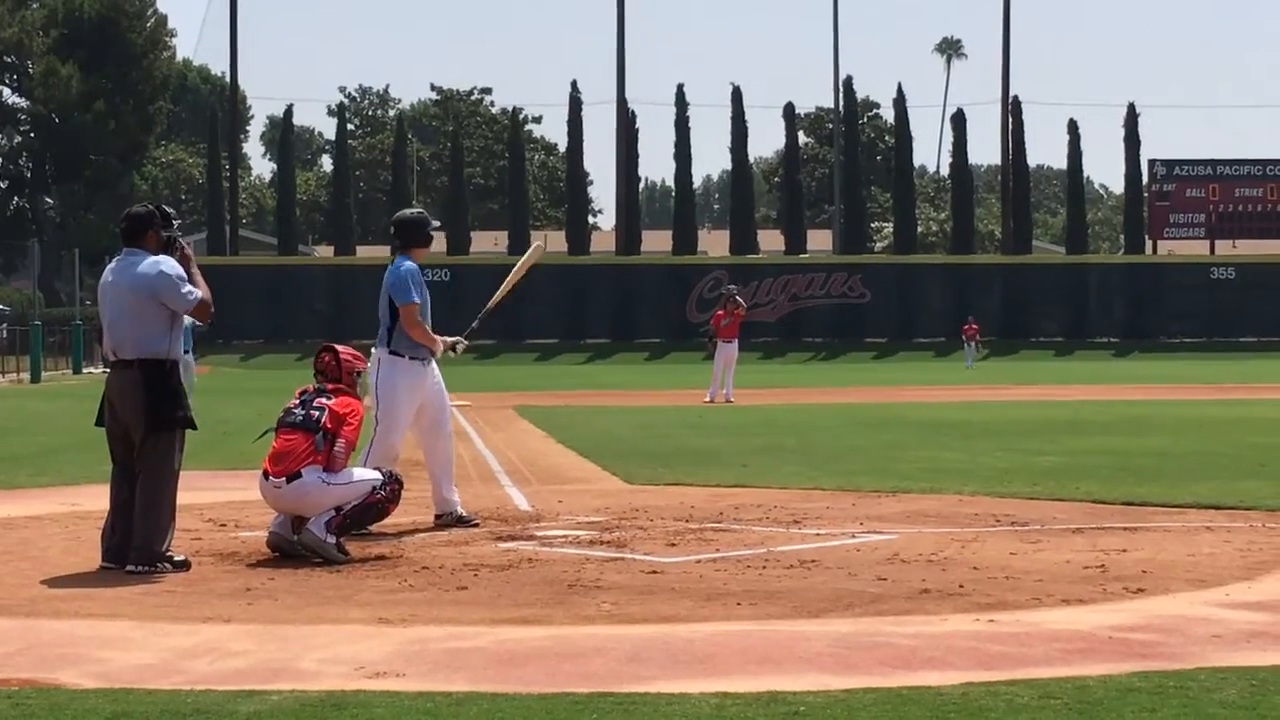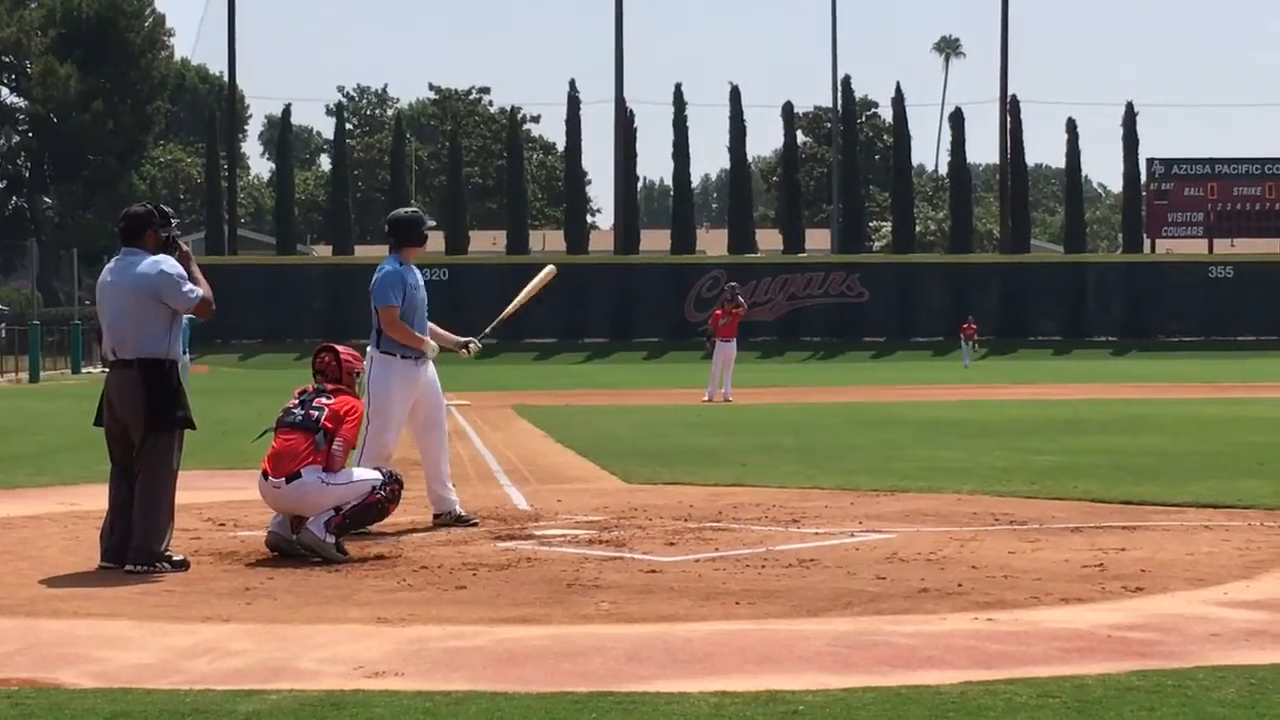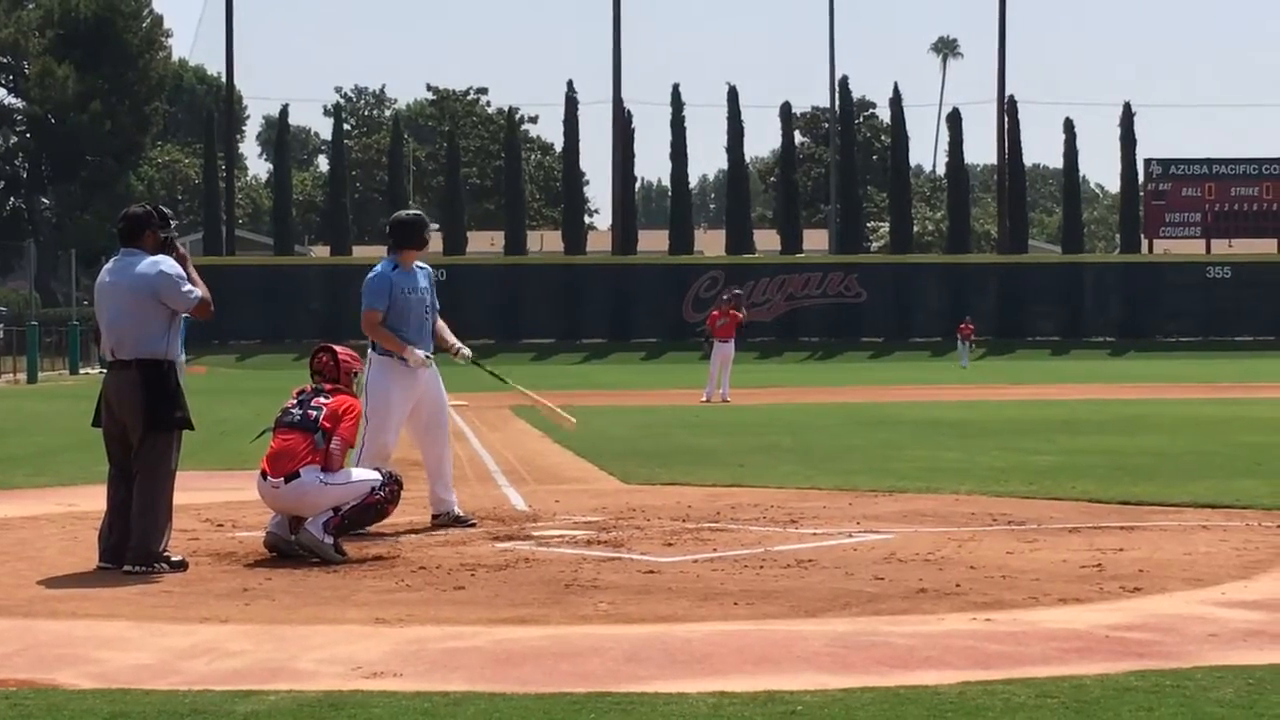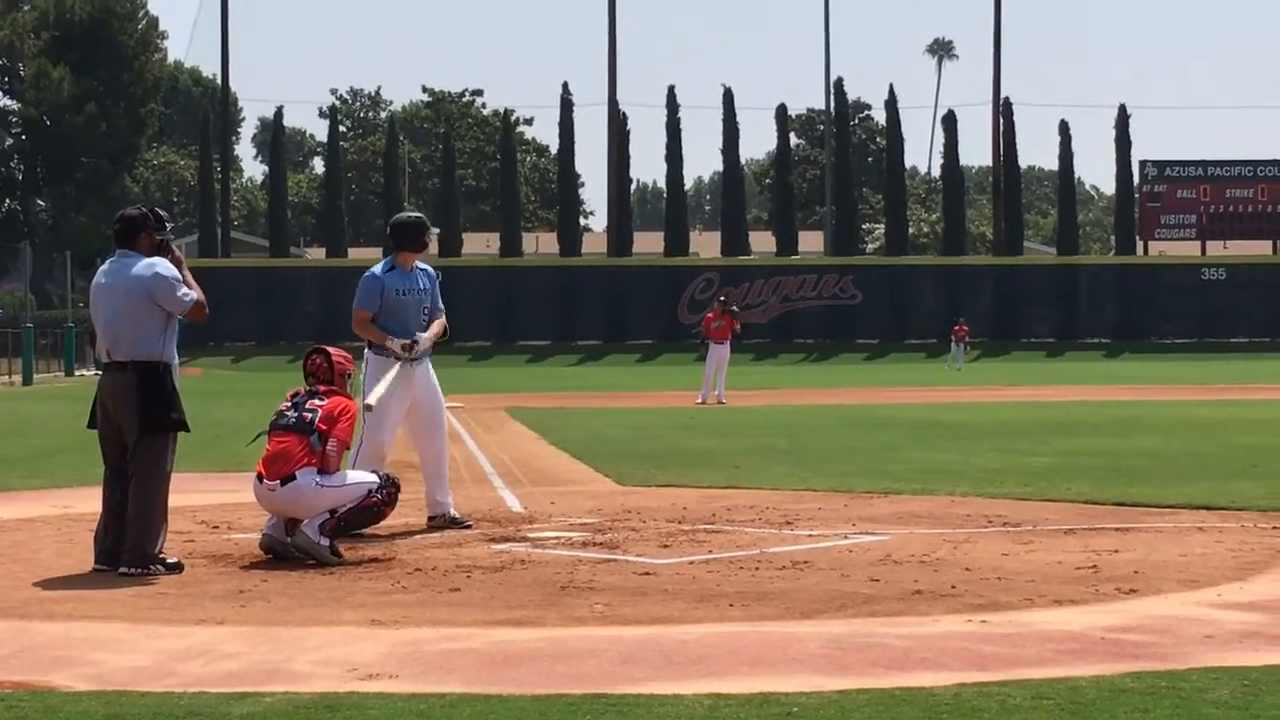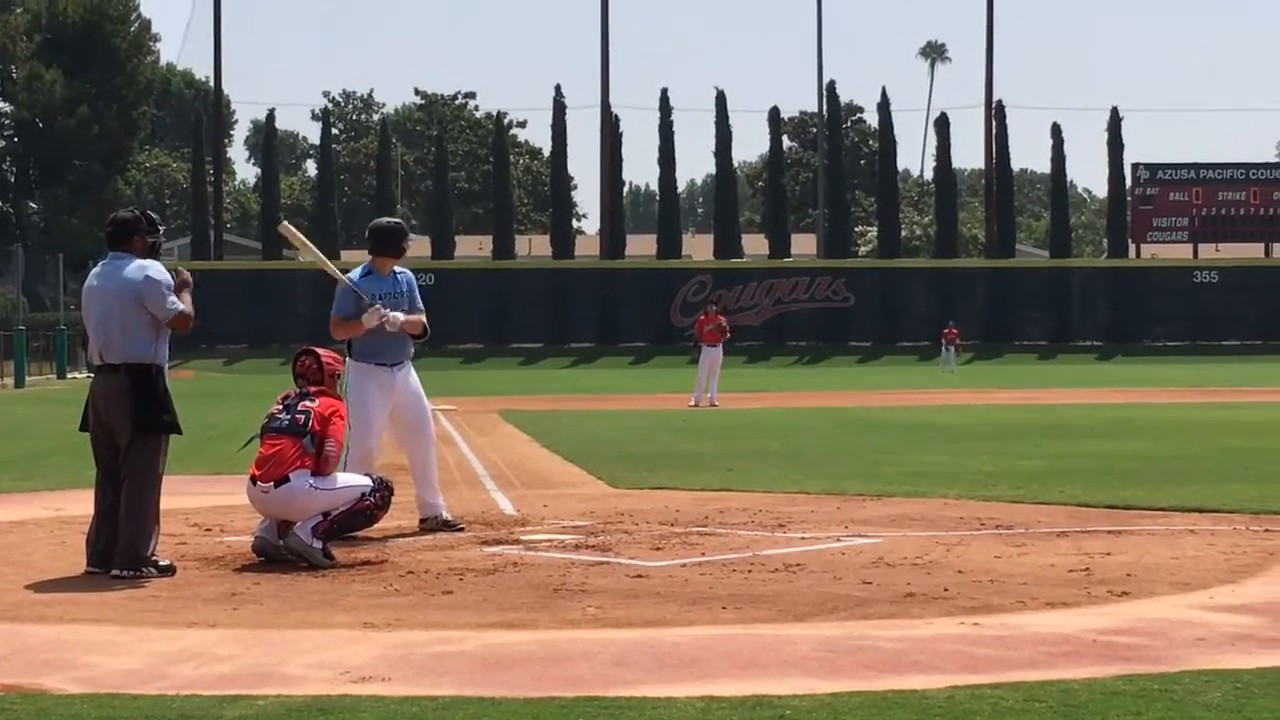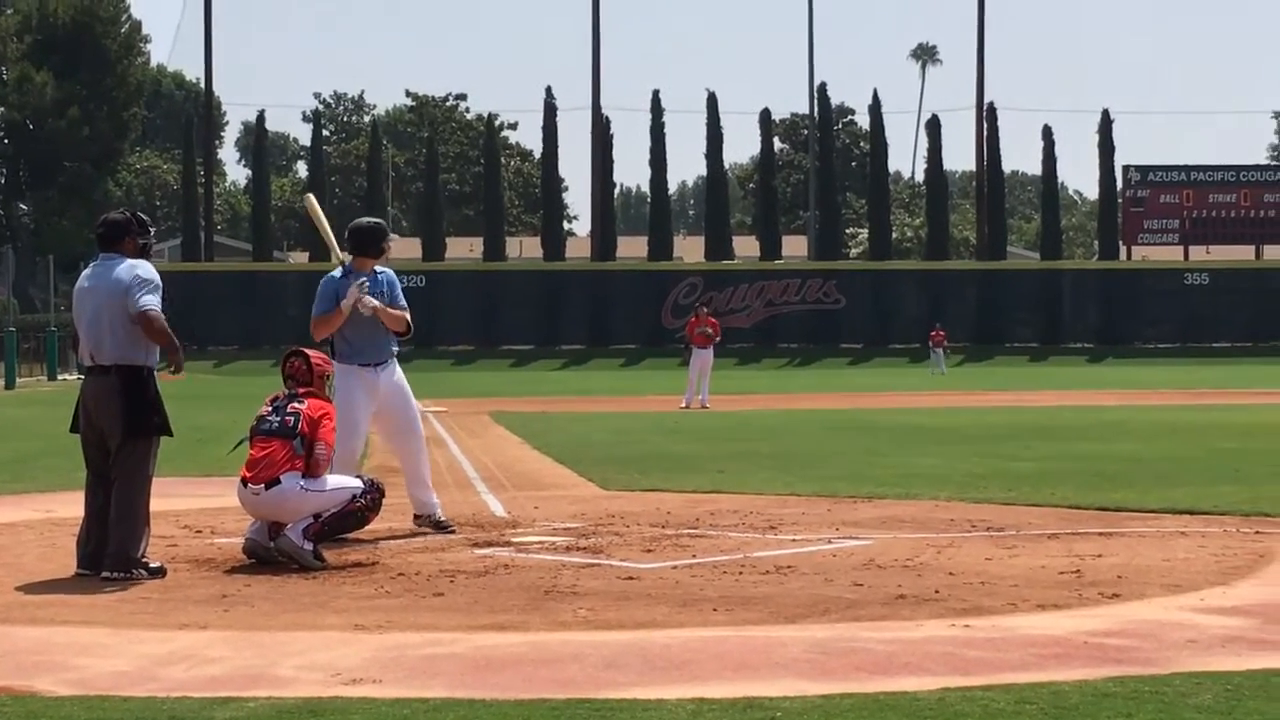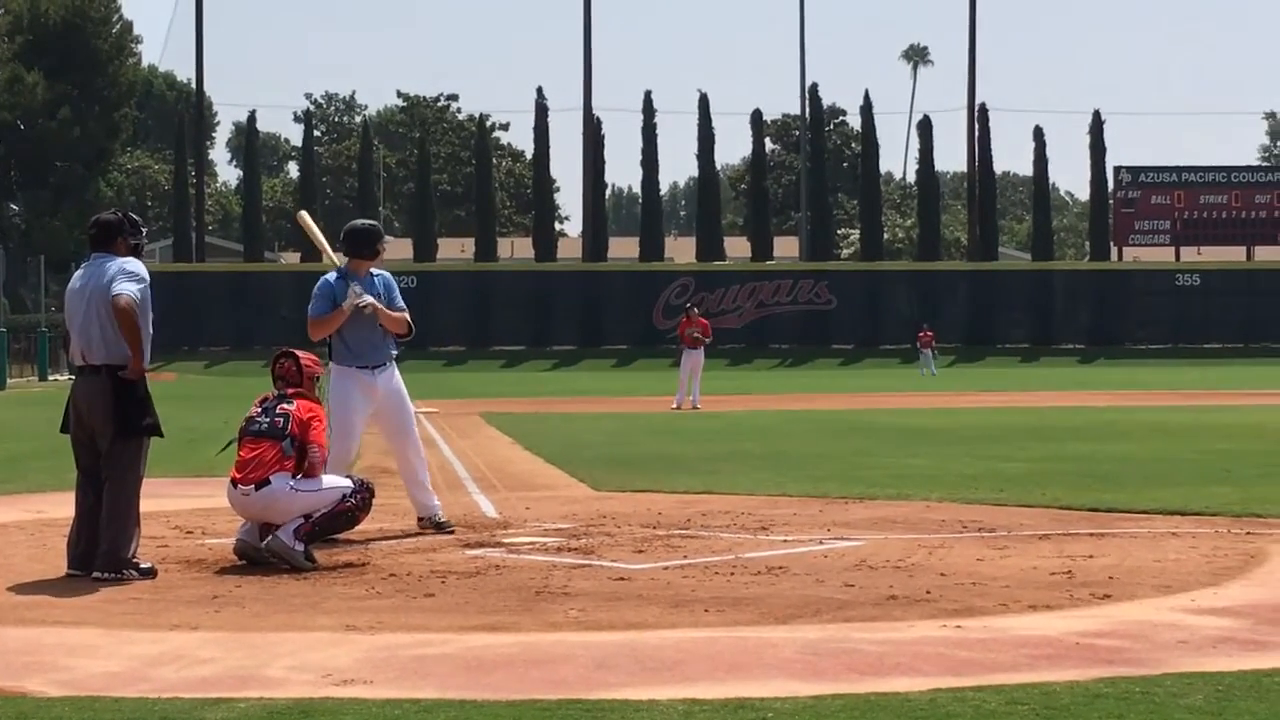
dt=0.2s
person 1, frame 1
left shoulder: (110, 272)
right shoulder: (161, 268)
left elbow: (124, 321)
right elbow: (204, 309)
right wrist: (191, 268)
left hip: (118, 378)
right hip: (154, 380)
left knee: (124, 468)
right knee: (157, 469)
left ankle: (116, 549)
right ankle: (148, 553)
person 1, frame 2
left shoulder: (108, 273)
right shoulder: (161, 268)
left elbow: (123, 319)
right elbow: (206, 306)
right wrist: (190, 265)
left hip: (117, 378)
right hip: (153, 379)
left knee: (123, 467)
right knee: (156, 469)
left ankle: (115, 549)
right ankle: (147, 553)
person 1, frame 3
left shoulder: (106, 273)
right shoulder: (160, 268)
left elbow: (113, 322)
right elbow: (204, 307)
right wrist: (187, 267)
left hip: (115, 378)
right hip: (151, 380)
left knee: (121, 469)
right knee: (154, 469)
left ankle: (113, 550)
right ankle: (145, 554)
person 1, frame 4
left shoulder: (101, 275)
right shoulder: (157, 270)
left elbow: (112, 322)
right elbow: (199, 310)
right wrist: (182, 269)
left hip: (110, 380)
right hip: (147, 382)
left knee: (116, 471)
right knee: (150, 471)
left ankle: (109, 551)
right ankle: (141, 555)
person 1, frame 5
left shoulder: (93, 277)
right shoulder: (148, 272)
left elbow: (98, 327)
right elbow: (182, 321)
right wrist: (184, 288)
left hip: (103, 382)
right hip: (139, 384)
left knee: (109, 473)
right knee: (141, 474)
left ankle: (101, 554)
right ankle: (134, 558)
person 1, frame 6
left shoulder: (84, 278)
right shoulder: (138, 271)
left elbow: (87, 329)
right elbow: (150, 321)
right wrist: (174, 347)
left hip: (93, 383)
right hip: (129, 384)
left knee: (99, 475)
right knee: (132, 475)
left ankle: (92, 556)
right ankle: (124, 560)
person 1, frame 7
left shoulder: (76, 279)
right shoulder: (128, 268)
left elbow: (75, 330)
right elbow: (123, 306)
right wrist: (138, 354)
left hip: (83, 384)
right hip: (119, 385)
left knee: (90, 475)
right knee: (122, 475)
left ankle: (82, 556)
right ankle: (115, 560)
person 2, frame 1
left shoulder: (409, 269)
right shoulder: (405, 270)
right elbow: (412, 324)
left wrist: (444, 341)
right wrist: (436, 343)
left hip: (424, 365)
right hip: (396, 367)
left knee: (440, 435)
right knee: (387, 440)
left ankle: (448, 508)
person 2, frame 2
left shoulder: (412, 271)
right shoulder: (390, 272)
right elbow: (390, 324)
left wrist: (455, 341)
right wrist: (426, 344)
left hip: (421, 366)
right hip: (390, 367)
left knee: (435, 435)
right knee: (379, 440)
left ankle: (446, 507)
person 2, frame 3
left shoulder: (425, 272)
right shoulder: (382, 276)
right elbow: (370, 326)
left wrist: (453, 344)
right wrist: (408, 352)
left hip: (424, 369)
right hip: (389, 369)
left knee: (438, 436)
right knee: (378, 441)
left ankle: (445, 508)
person 2, frame 4
left shoulder: (427, 274)
right shoulder: (377, 277)
left elbow: (439, 318)
right elbow: (359, 324)
left wrist: (428, 337)
right wrist: (391, 342)
left hip: (420, 368)
right hip: (385, 368)
left knee: (435, 438)
right knee: (375, 441)
left ankle: (441, 510)
person 2, frame 5
left shoulder: (405, 278)
right shoulder: (354, 282)
left elbow: (421, 325)
right elbow: (337, 330)
left wrist: (401, 319)
right wrist: (365, 322)
left hip: (403, 372)
right hip: (367, 375)
left knee: (422, 440)
right knee: (363, 447)
left ankle: (432, 511)
person 2, frame 6
left shoulder: (387, 277)
right shoulder: (333, 282)
left elbow: (405, 326)
right elbow: (318, 332)
left wrist: (378, 308)
right wrist: (347, 305)
left hip: (389, 372)
right hip: (352, 376)
left knee: (413, 438)
right knee: (347, 450)
left ankle: (427, 509)
person 2, frame 7
left shoulder: (384, 280)
right shoulder: (329, 284)
left elbow: (405, 327)
right elbow: (314, 332)
left wrist: (376, 308)
right wrist: (347, 306)
left hip: (387, 375)
right hip: (349, 378)
left knee: (409, 443)
right knee: (342, 451)
left ankle: (429, 511)
person 3, frame 1
left shoulder: (302, 396)
right shoulder: (351, 404)
left elbow: (296, 446)
right elbow: (338, 459)
left hip: (269, 487)
right hip: (302, 488)
right knee: (389, 484)
left ankle: (283, 529)
right ankle: (323, 530)
person 3, frame 2
left shoulder: (301, 396)
right shoulder: (351, 404)
left elbow: (293, 446)
right elbow: (337, 458)
right wrist: (333, 490)
left hip: (268, 487)
right hip: (302, 488)
right knee: (389, 484)
left ankle: (282, 529)
right ankle: (323, 530)
person 3, frame 3
left shoulder: (299, 397)
right shoulder: (348, 403)
left elbow: (290, 446)
right elbow: (335, 456)
right wrist: (331, 489)
left hip: (267, 488)
right hip: (301, 487)
right knee: (388, 485)
left ankle: (280, 529)
right ankle: (322, 530)
person 3, frame 4
left shoulder: (292, 400)
right shoulder: (343, 404)
left elbow: (286, 449)
right elbow: (331, 458)
right wrist: (326, 490)
left hip: (263, 490)
right hip: (297, 490)
right knee: (386, 487)
left ankle: (276, 532)
right ankle: (318, 533)
person 3, frame 5
left shoulder: (283, 402)
right shoulder: (332, 405)
left elbow: (279, 451)
right elbow: (330, 458)
right wrist: (319, 480)
left hip: (256, 493)
right hip: (291, 492)
right knee: (380, 491)
left ankle: (269, 534)
right ankle: (311, 534)
person 3, frame 6
left shoulder: (271, 404)
right shoulder: (321, 407)
left elbow: (268, 454)
right elbow: (320, 459)
right wrist: (310, 481)
left hip: (247, 495)
right hip: (282, 494)
right knee: (370, 493)
left ankle: (259, 536)
right ankle: (302, 536)
person 3, frame 7
left shoulder: (260, 406)
right shoulder: (309, 408)
right elbow: (316, 461)
right wrist: (305, 479)
left hip: (237, 496)
right hip: (271, 495)
right knee: (360, 493)
left ankle: (250, 537)
right ankle: (293, 538)
